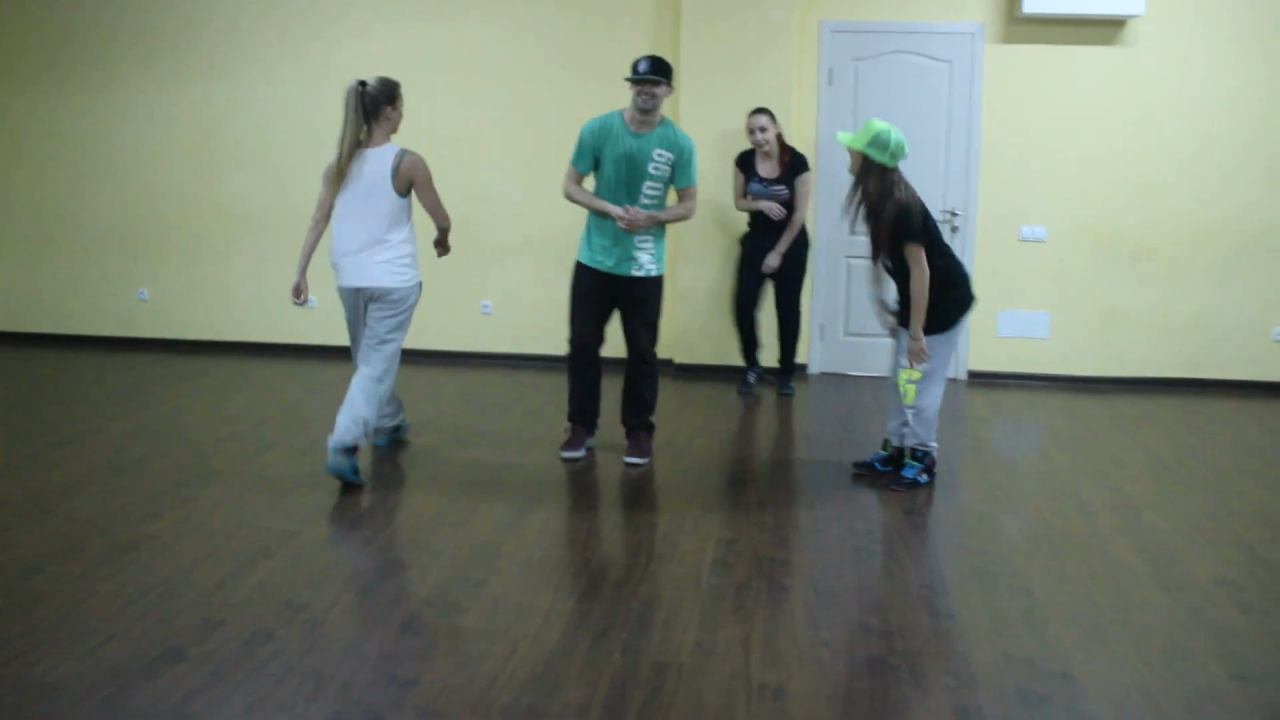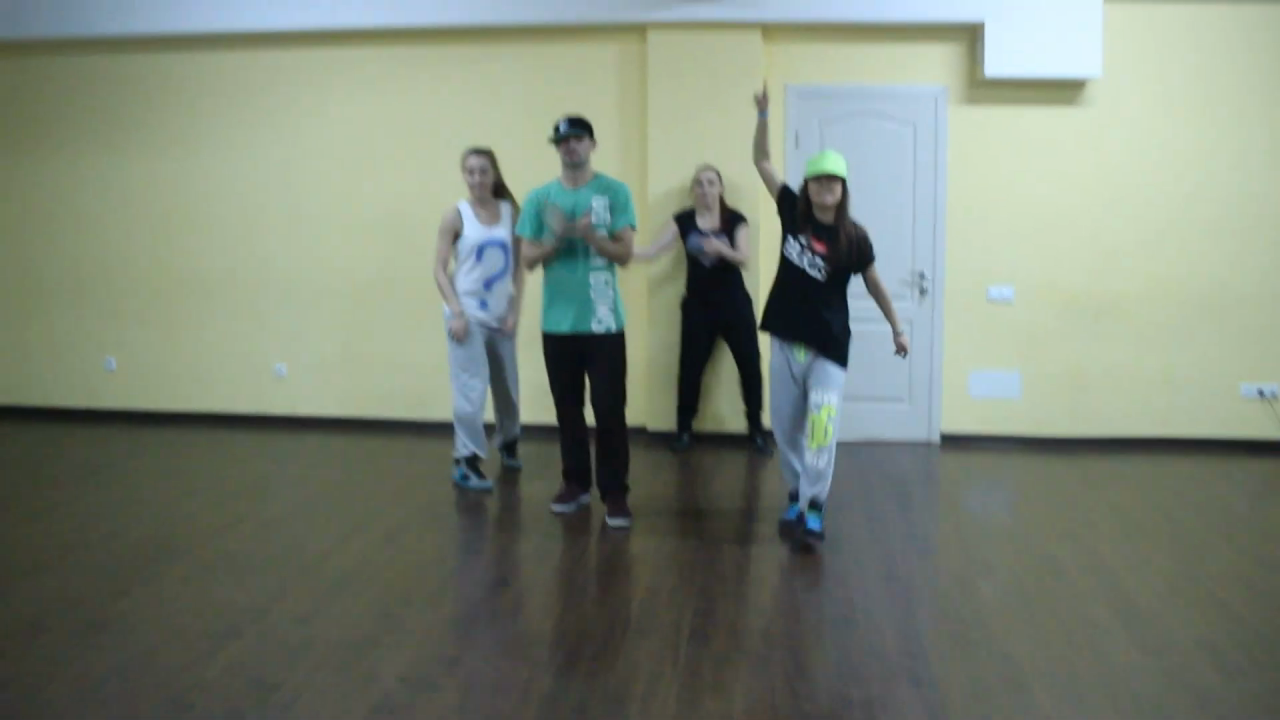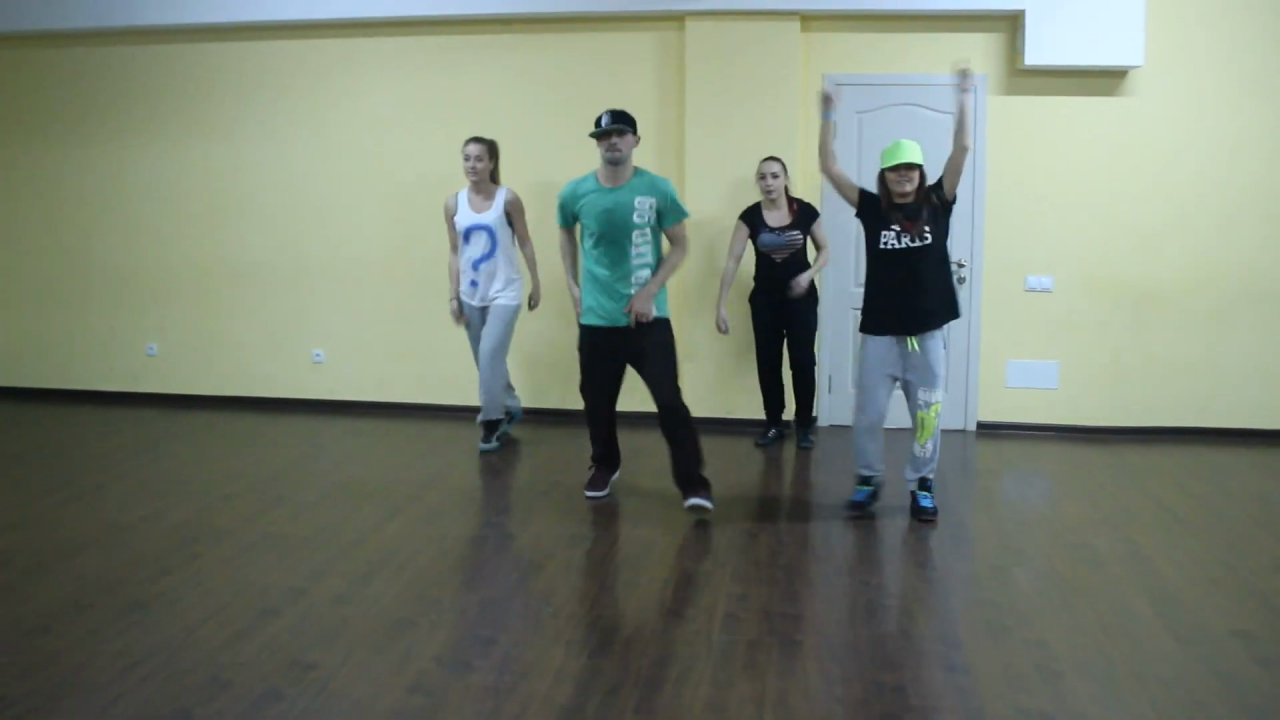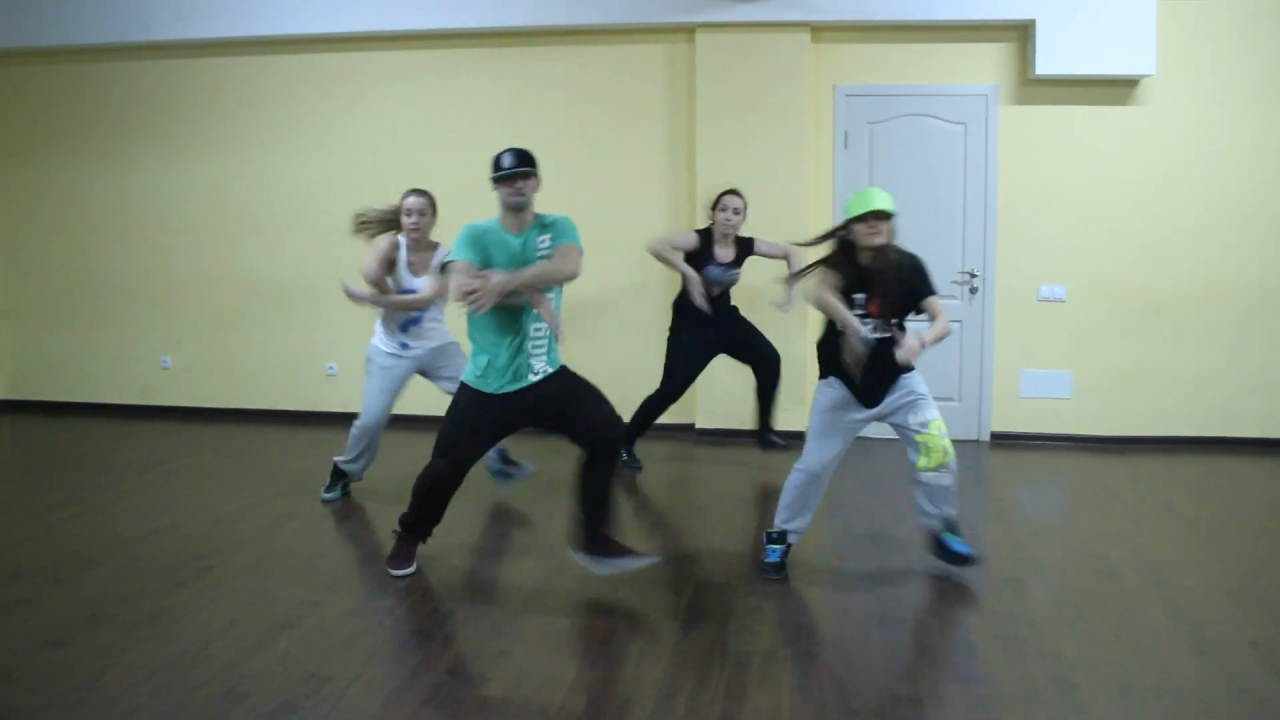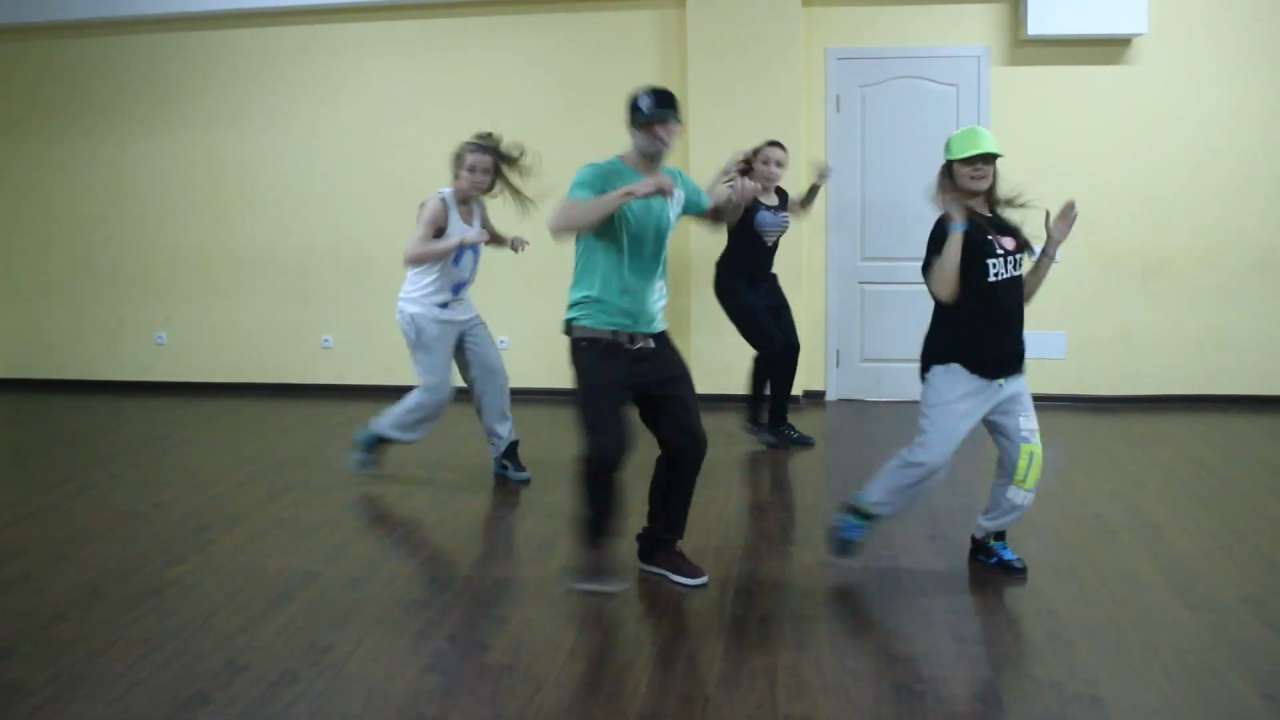
dt=1s
person 1, frame 1
left shoulder: (678, 143)
right shoulder: (597, 130)
left elbow: (687, 207)
right elbow: (570, 187)
left wrist: (648, 217)
right wrist: (611, 210)
left hip: (644, 267)
right hip: (594, 260)
left knee: (641, 351)
right knee: (583, 343)
left ankle: (638, 429)
right ankle: (582, 425)
person 1, frame 2
left shoulder: (614, 192)
right shoulder: (539, 198)
left elbow: (626, 253)
right elbow: (526, 257)
left wrist: (591, 235)
right wrist: (553, 238)
left hip: (603, 323)
right hip: (557, 322)
left knee: (609, 409)
right knee: (567, 407)
left ankle: (614, 491)
right ankle: (576, 482)
person 1, frame 3
left shoulder: (657, 189)
right shoulder: (574, 192)
left elbow: (680, 244)
left wrist: (650, 289)
right wrist: (574, 289)
left hip: (647, 317)
right hip: (595, 318)
left knee: (668, 399)
right knee: (596, 402)
left ankle: (694, 484)
right ankle: (605, 465)
person 1, frame 4
left shoulder: (553, 229)
right shoulder: (474, 235)
left elbow: (567, 268)
right elbow: (461, 289)
left wrist: (509, 283)
left hip: (545, 377)
right hip: (486, 385)
left knee: (605, 435)
right knee: (444, 471)
left ankle: (593, 539)
right ankle: (409, 537)
person 1, frame 5
left shoulder: (677, 183)
right shoulder: (600, 175)
left elbow: (717, 216)
right elbow: (562, 226)
left wrist: (737, 194)
right wrist: (630, 190)
left hip: (652, 336)
right hip: (599, 336)
left knee: (687, 443)
right knee: (608, 445)
left ankle: (659, 544)
right ankle: (596, 546)
person 2, frame 1
left shoulder: (900, 205)
right shoulder: (875, 195)
left elbow: (920, 270)
left wrist: (915, 331)
right wrist: (878, 297)
left hip: (944, 300)
right hip: (915, 298)
left knee: (915, 377)
right knee: (904, 375)
left ankle: (923, 457)
right ankle: (897, 450)
person 2, frame 2
left shoulder: (854, 238)
right shoulder: (793, 212)
left elbow: (874, 285)
right elbow: (762, 162)
left wrist: (897, 331)
right wrist: (762, 116)
left hip: (829, 346)
right hip: (786, 341)
left knee: (821, 424)
right knee: (785, 426)
left ankle: (813, 508)
right ankle: (797, 494)
person 2, frame 3
left shoulder: (936, 203)
right shoulder: (872, 207)
left elbow: (961, 149)
right elbow: (829, 169)
left wrist: (962, 96)
right wrist: (827, 116)
left hip: (927, 330)
right hip: (881, 331)
left knee: (927, 412)
right knee: (870, 412)
left ankle: (921, 486)
right ankle: (867, 480)
person 2, frame 4
left shoulder: (907, 267)
right shoulder: (838, 265)
left elbow: (942, 321)
right elbow: (817, 290)
left wrist: (917, 341)
right wrist: (854, 334)
left hip: (896, 375)
right hip: (843, 379)
left knee: (936, 449)
right knee: (816, 463)
left ankle: (942, 530)
right ankle: (780, 538)
person 2, frame 5
left shoulder: (1004, 226)
right shoulder: (954, 227)
left elbow: (1022, 294)
right elbow: (943, 293)
left wrist: (1053, 246)
right wrist: (957, 224)
left hip: (1006, 370)
right hip: (958, 364)
left knee: (1028, 457)
right knee: (931, 454)
left ankle: (988, 540)
right ankle: (863, 511)
person 3, frame 1
left shoulder: (341, 161)
right shoulder: (409, 163)
left elbow: (319, 221)
right elbow: (441, 219)
left wrist: (301, 273)
right wrist: (441, 240)
left hip: (352, 278)
right hip: (396, 280)
left knee: (369, 356)
right knee: (375, 364)
left ankle: (388, 421)
right ankle: (343, 447)
person 3, frame 2
left shoulder: (510, 213)
right shoulder: (455, 216)
left elbow: (518, 265)
right elbow: (441, 268)
left wrist: (515, 308)
right wrist: (454, 312)
left hip: (501, 315)
right hip: (467, 315)
left knee: (506, 384)
right knee: (471, 386)
left ankle: (508, 442)
right ankle: (466, 460)
person 3, frame 3
left shoulder: (508, 199)
right shoulder: (453, 203)
left elbow: (523, 245)
right elbow: (455, 252)
left wrist: (533, 285)
right wrist: (454, 296)
left hip: (505, 294)
right hip: (472, 295)
left knee: (491, 356)
right knee: (483, 360)
left ankle: (493, 420)
right ankle: (509, 408)
person 3, frame 4
left shoulder: (444, 255)
right shoulder: (390, 245)
left elbow: (430, 296)
right elbow: (369, 274)
left wrist: (373, 298)
left hip: (434, 347)
right hip: (389, 351)
right knee: (371, 420)
left ankle: (497, 458)
right ankle: (343, 473)
person 3, frame 5
left shoulder: (477, 208)
right shoulder: (437, 205)
left elbow: (490, 237)
right elbow: (412, 256)
left wrist: (506, 240)
right wrist: (459, 240)
left hip: (461, 312)
right hip: (424, 312)
left knee: (491, 379)
right knee: (437, 392)
left ankle: (504, 453)
right ankle: (376, 436)
person 4, frame 1
left shoulder: (797, 162)
right shoulder: (744, 161)
left elbow: (799, 213)
right elbow: (739, 201)
left wrist: (778, 253)
right wrist: (760, 205)
left hip: (791, 242)
right hip: (756, 239)
left knee: (788, 308)
right knee: (744, 302)
left ankle: (786, 372)
right ankle: (752, 366)
person 4, frame 2
left shoulder: (735, 220)
right shoulder: (683, 220)
left elbow: (744, 256)
right elbow: (654, 249)
left wrist: (720, 248)
left hip: (734, 302)
right hip: (698, 304)
left knee: (750, 365)
right knee: (690, 368)
left ankle: (756, 432)
right ankle: (684, 431)
person 4, frame 3
left shoulder: (805, 211)
right shoulder: (750, 216)
left elbow: (824, 250)
right elbow: (732, 261)
left wrist: (809, 274)
right wrist: (722, 306)
left hip: (801, 295)
right hip: (765, 297)
left knee: (802, 361)
right knee: (768, 362)
left ankle: (804, 425)
right ankle: (774, 424)
person 4, frame 4
left shoulder: (746, 244)
right shoulder: (700, 238)
left elbow: (790, 253)
right elbow: (656, 246)
left wrist: (789, 288)
right wrist: (689, 274)
left hip: (725, 320)
right hip: (691, 325)
left knee: (769, 361)
right knee: (669, 391)
left ankle: (764, 429)
right ankle: (626, 444)
person 4, frame 5
left shoulder: (780, 194)
left elbow: (798, 210)
right elbow: (725, 216)
left wrist: (816, 185)
left hip: (764, 281)
right hip: (735, 282)
left knee: (789, 347)
right knee: (771, 349)
left ankle: (778, 422)
right ankle: (755, 418)
